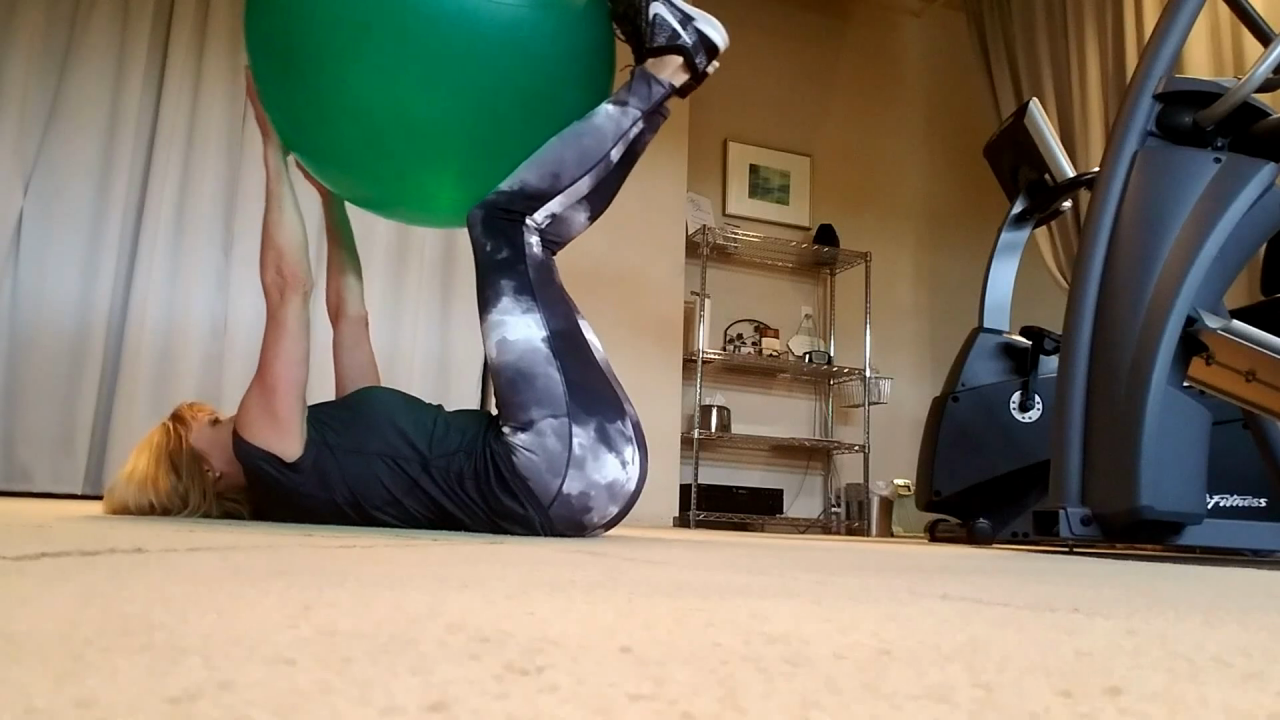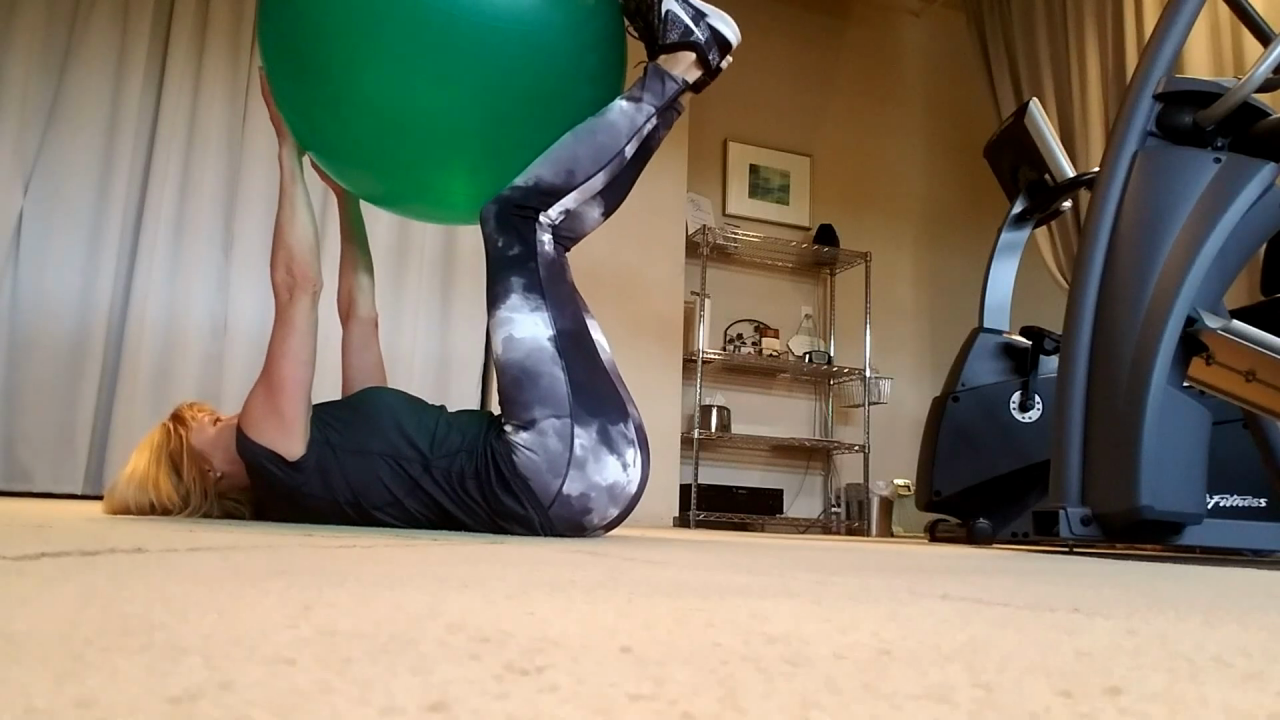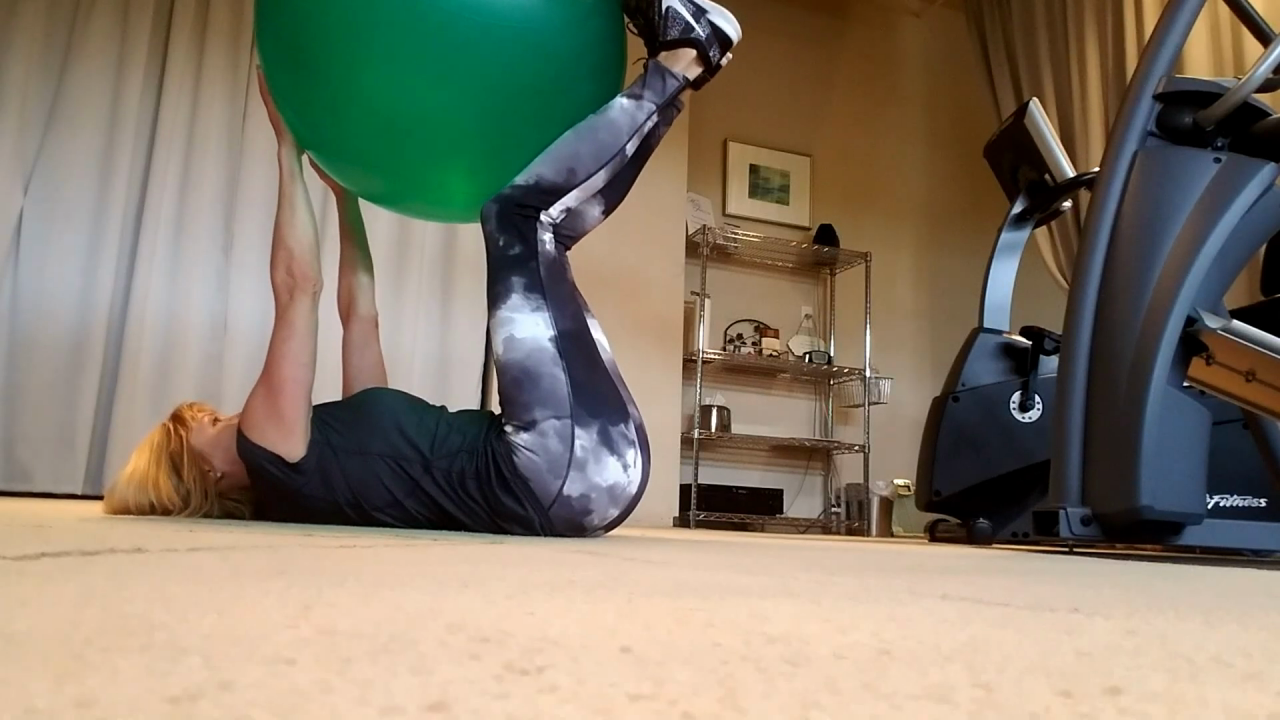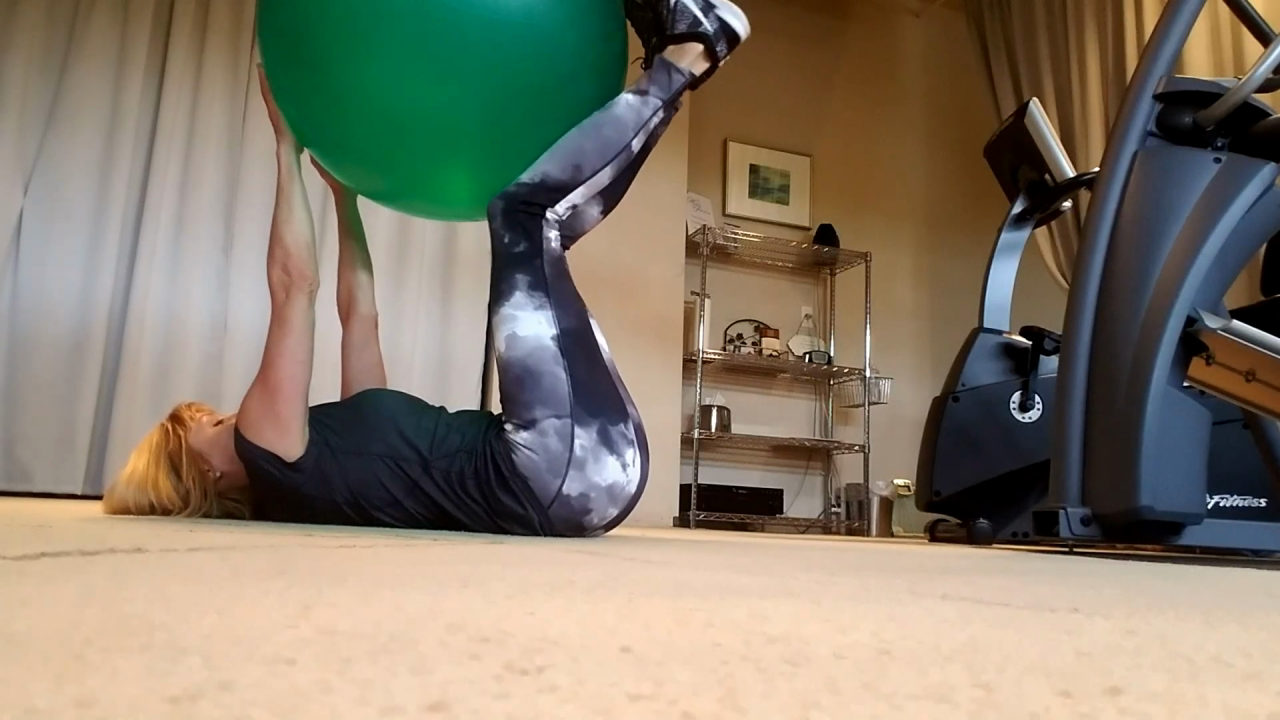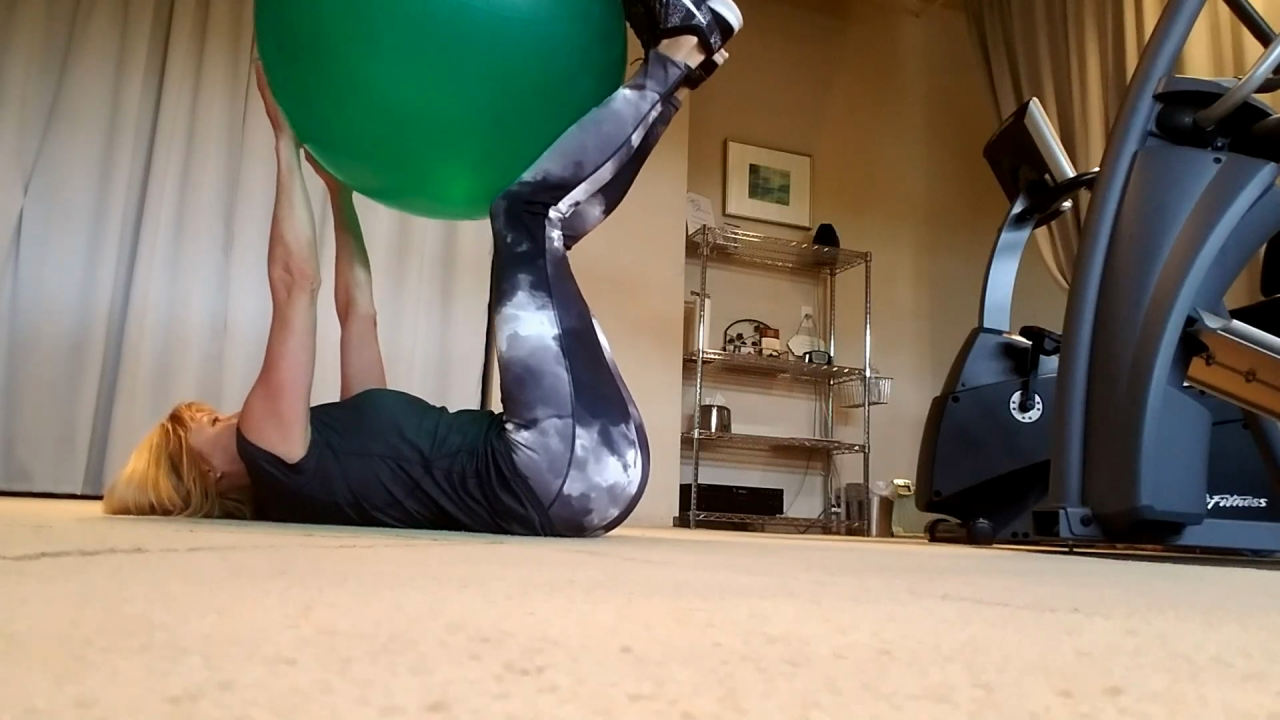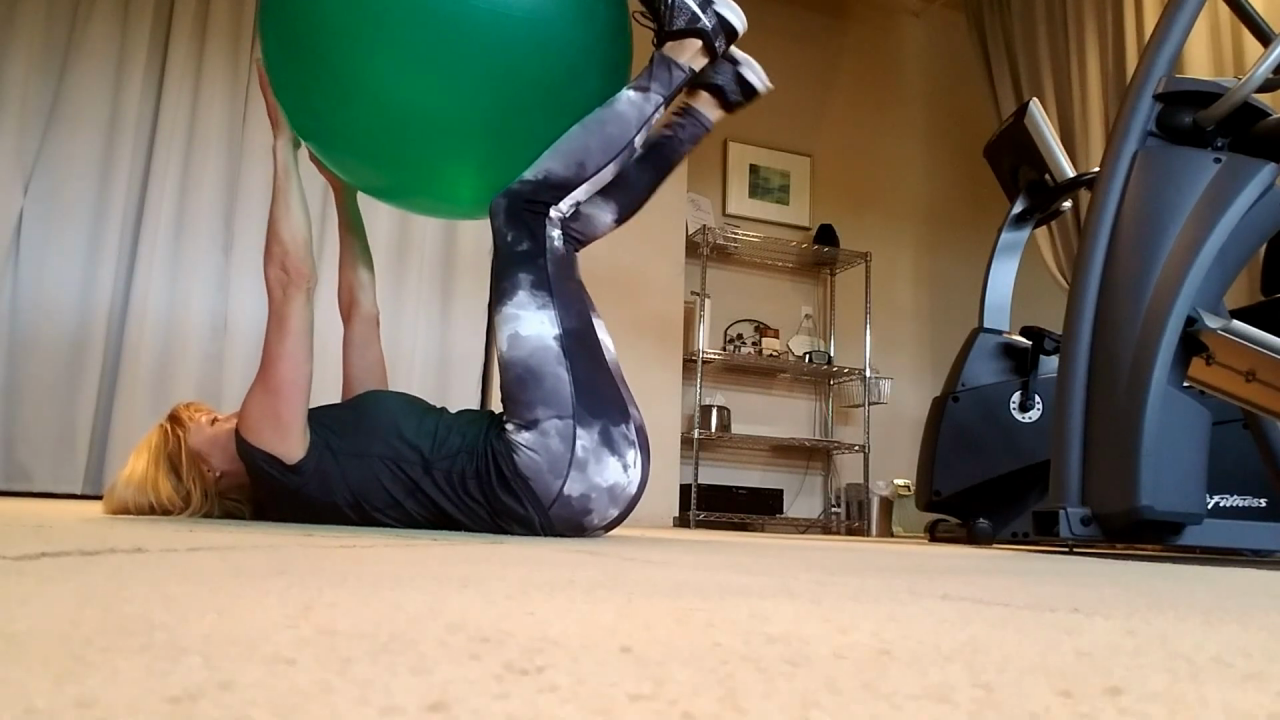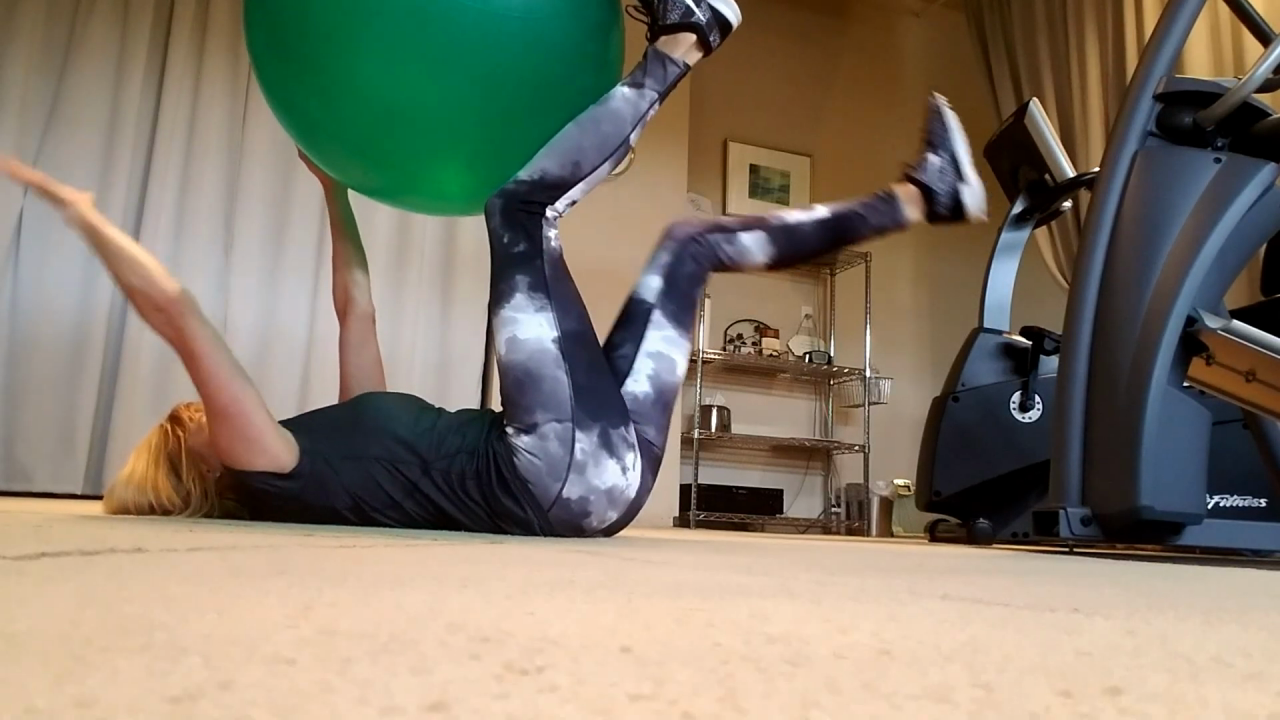
dt=0.5s
person 1, frame 1
left shoulder: (318, 442)
right shoulder: (268, 458)
left elbow: (346, 310)
right elbow: (288, 286)
left wrist: (331, 191)
right wrist: (274, 149)
left hip: (580, 468)
right hip: (564, 474)
left knee: (514, 233)
right knee: (502, 218)
left ankle: (662, 75)
right ankle: (664, 73)
person 1, frame 2
left shoulder: (327, 440)
right shoulder: (270, 454)
left elbow: (359, 311)
right elbow: (297, 286)
left wrist: (346, 191)
right wrist: (288, 148)
left hip: (585, 466)
right hip: (566, 474)
left knee: (530, 231)
right knee: (517, 213)
left ankle: (673, 76)
right ankle: (676, 66)
person 1, frame 3
left shoulder: (326, 440)
right shoulder: (270, 453)
left elbow: (358, 309)
right elbow: (298, 285)
left wrist: (345, 188)
right wrist: (288, 148)
left hip: (590, 464)
right hip: (569, 476)
left knee: (536, 229)
right knee: (517, 211)
left ankle: (672, 77)
right ankle: (679, 61)
person 1, frame 4
left shoulder: (323, 443)
right shoulder: (267, 452)
left elbow: (358, 311)
right elbow: (294, 284)
left wrist: (343, 190)
right wrist: (287, 145)
left hip: (587, 463)
right hip: (563, 474)
left knee: (537, 228)
right knee: (523, 206)
left ankle: (670, 74)
right ankle: (684, 56)
person 1, frame 5
left shoulder: (333, 436)
right shoulder: (268, 450)
left elbow: (357, 308)
right elbow: (295, 281)
left wrist: (339, 186)
right wrist: (286, 141)
left hip: (589, 464)
right hip: (566, 476)
left knee: (540, 232)
right knee: (525, 207)
left ankle: (671, 81)
person 1, frame 6
left shoulder: (322, 442)
right shoulder: (272, 456)
left elbow: (360, 311)
right elbow: (291, 283)
left wrist: (344, 189)
right wrist: (283, 139)
left hip: (589, 464)
right hip: (569, 472)
left knee: (545, 235)
right knee: (525, 209)
left ankle: (706, 96)
person 1, frame 7
left shoulder: (328, 435)
right shoulder: (264, 465)
left elbow: (358, 310)
right elbow: (178, 311)
left wrist: (336, 191)
right wrist: (81, 208)
left hip: (594, 467)
right hip: (569, 474)
left knee: (689, 243)
right knee: (521, 207)
left ankle: (918, 197)
